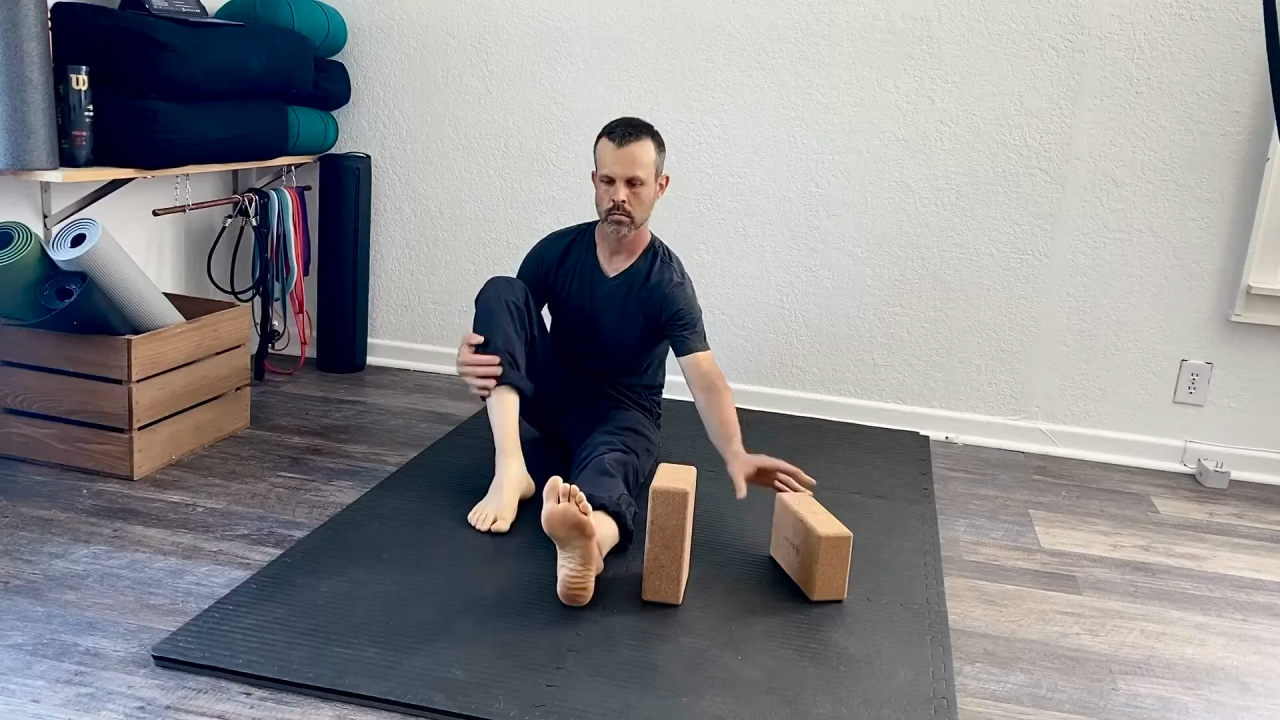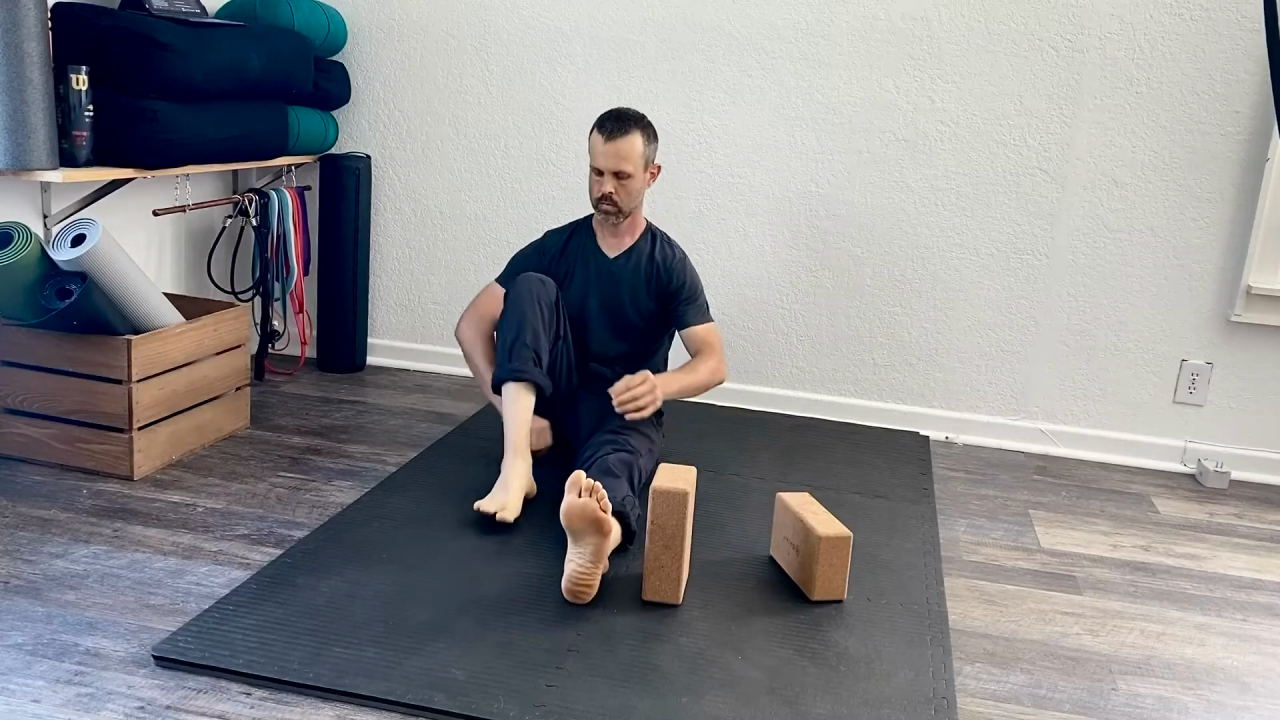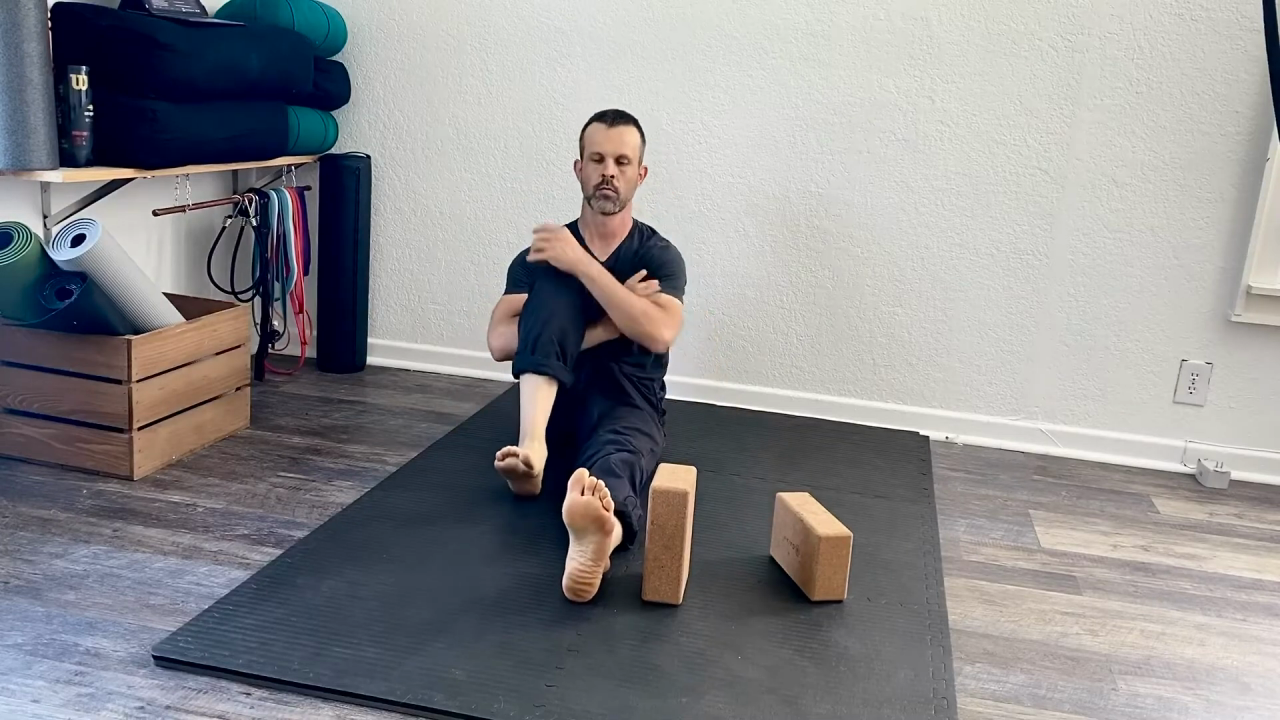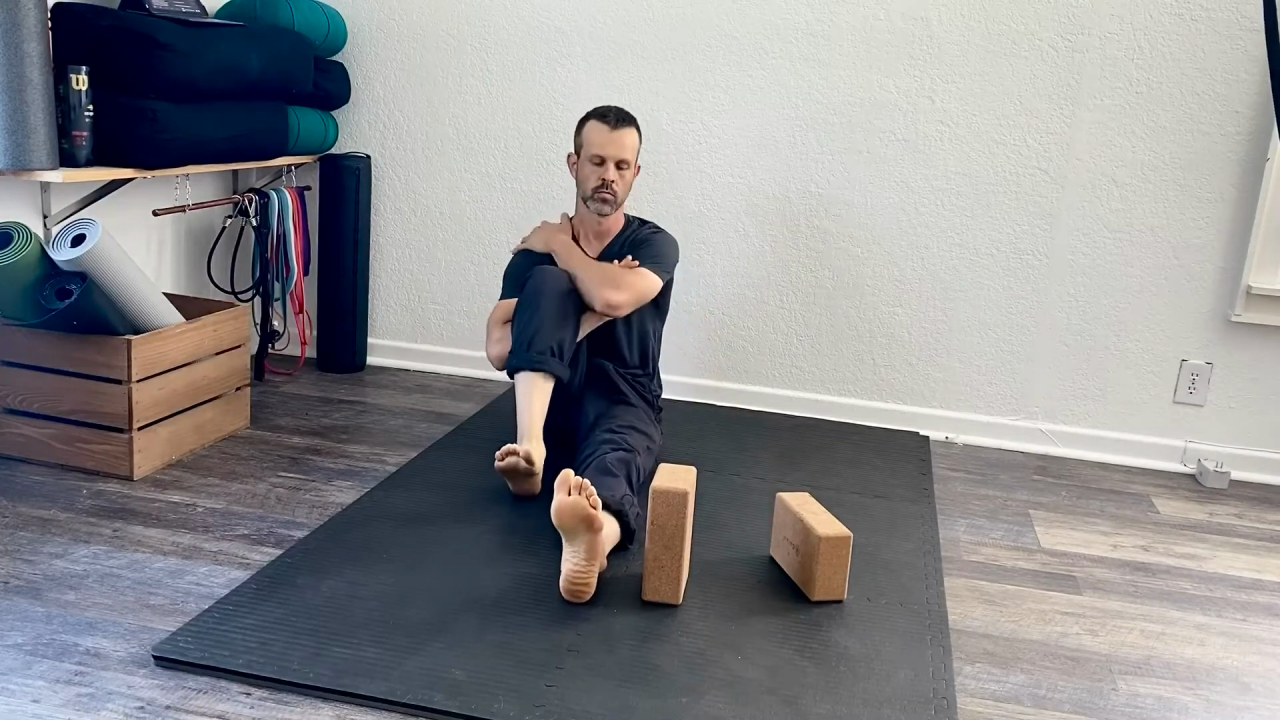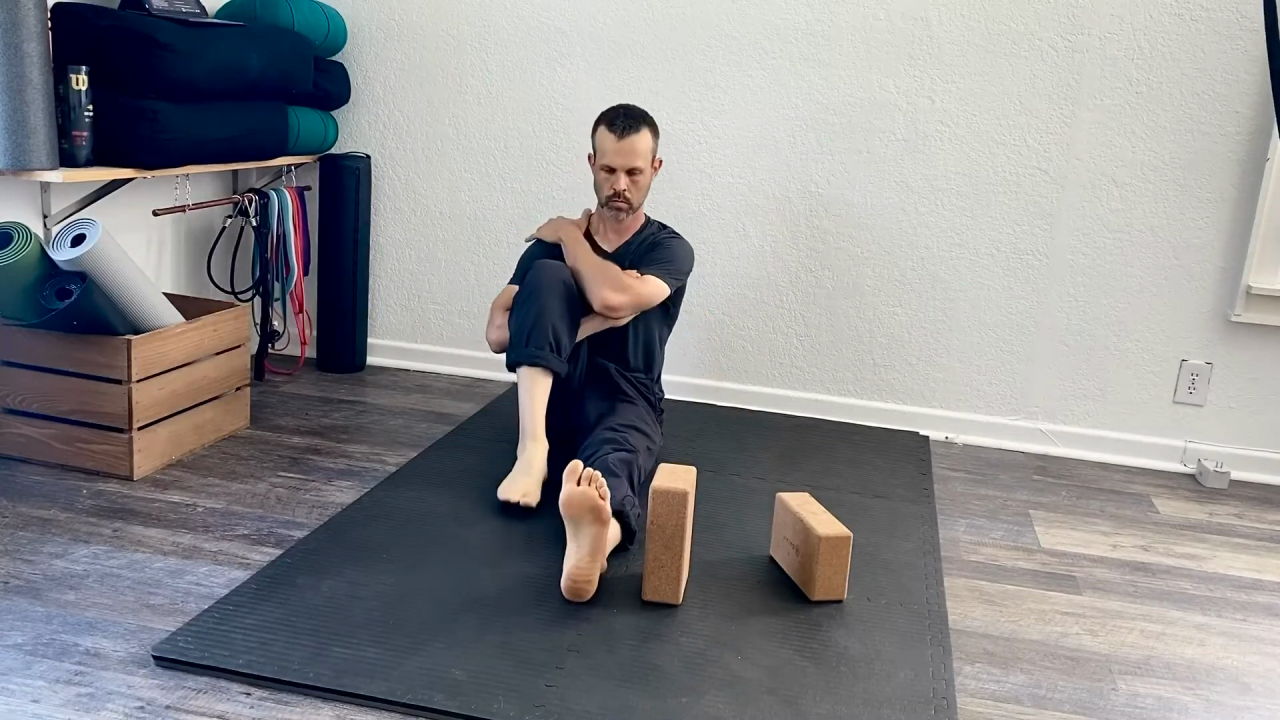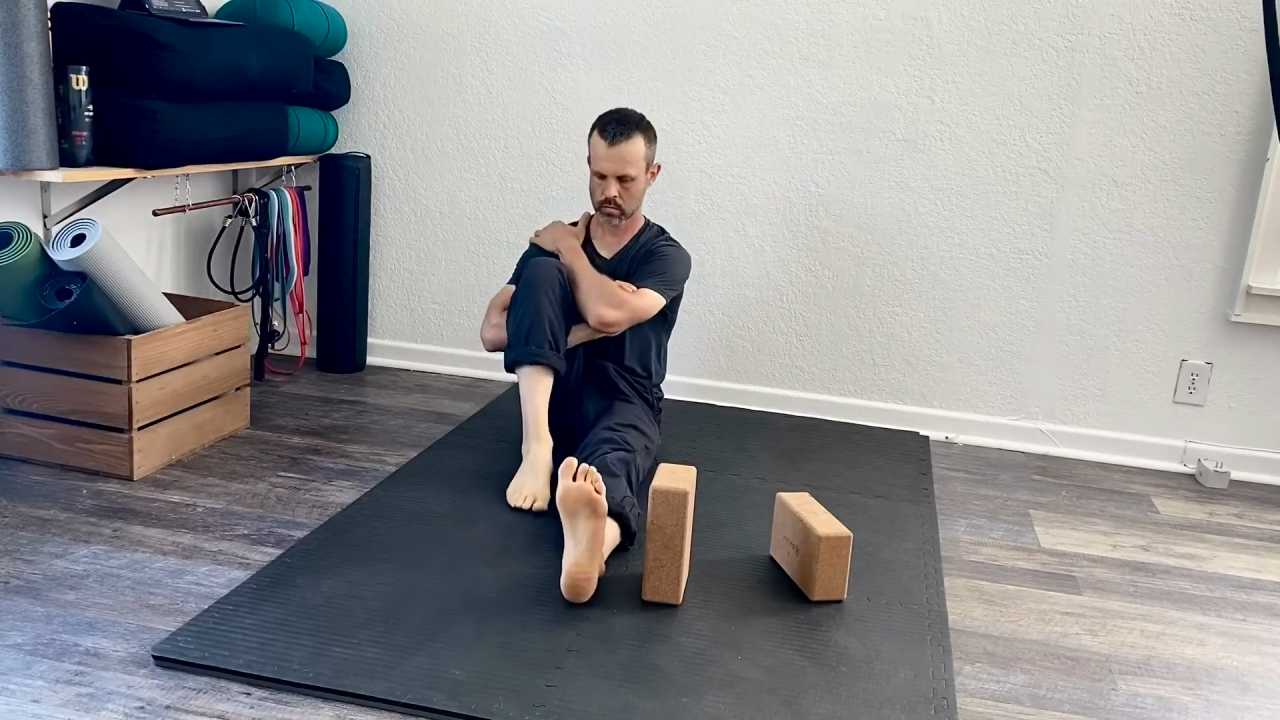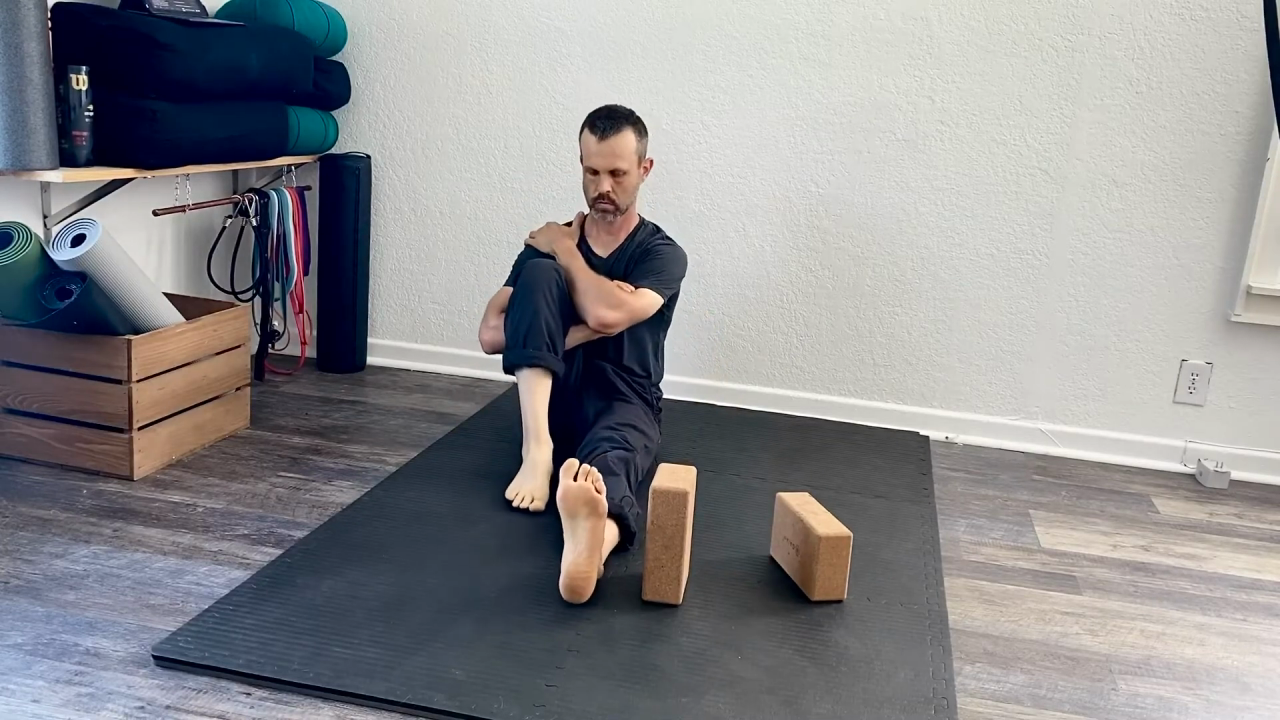
dt=0.5s
person 1, frame 1
left shoulder: (666, 282)
right shoulder: (557, 251)
left elbow: (706, 381)
right elbow: (502, 317)
left wrist: (735, 454)
right wrist: (475, 357)
left hip: (621, 408)
right hip: (557, 394)
left knee: (607, 472)
right knee: (499, 290)
left ankle: (585, 542)
right ankle: (510, 469)
person 1, frame 2
left shoulder: (669, 264)
right shoulder: (555, 247)
left elbow: (713, 361)
right elbow: (472, 324)
left wrist: (661, 385)
right wrist: (511, 408)
left hip: (624, 410)
right hip: (556, 397)
left knee: (612, 468)
right knee: (532, 288)
left ankle: (596, 541)
right ankle: (515, 468)
person 1, frame 3
left shoulder: (659, 255)
right shoulder: (542, 253)
left elbow: (660, 335)
right elbow: (500, 342)
left wrist: (580, 261)
right wrist: (608, 324)
left hip: (627, 405)
right hip: (555, 401)
left knee: (612, 470)
right knee: (555, 288)
left ankle: (596, 540)
right ankle: (533, 448)
person 1, frame 4
left shoulder: (654, 244)
right shoulder: (533, 257)
left elbow: (615, 297)
right elbow: (499, 349)
left wrist: (559, 243)
right wrist: (593, 315)
left hip: (624, 406)
right hip: (554, 402)
left knee: (611, 466)
right knee: (547, 283)
left ankle: (593, 541)
right ankle: (531, 446)
person 1, frame 5
left shoulder: (669, 249)
right shoulder: (550, 245)
left elbow: (612, 298)
right elbow: (497, 333)
left wrist: (571, 237)
right wrist: (593, 321)
left hip: (624, 406)
right hip: (555, 400)
left knee: (610, 469)
right knee: (548, 275)
left ankle: (591, 544)
right ankle: (532, 448)
person 1, frame 6
left shoulder: (667, 256)
right shoulder: (551, 245)
left elbow: (607, 313)
right elbow: (492, 331)
left wrist: (569, 247)
right wrist: (584, 330)
left hip: (624, 406)
right hip: (554, 401)
left knee: (609, 466)
right knee: (543, 275)
left ankle: (589, 547)
right ankle: (537, 446)
person 1, frame 7
left shoulder: (662, 254)
right shoulder: (546, 246)
left elbow: (608, 314)
right elbow: (490, 334)
left wrist: (565, 249)
right wrist: (585, 330)
left hip: (622, 405)
right hip: (553, 400)
left knee: (608, 465)
right knee: (540, 276)
left ankle: (590, 546)
right ankle: (538, 448)
